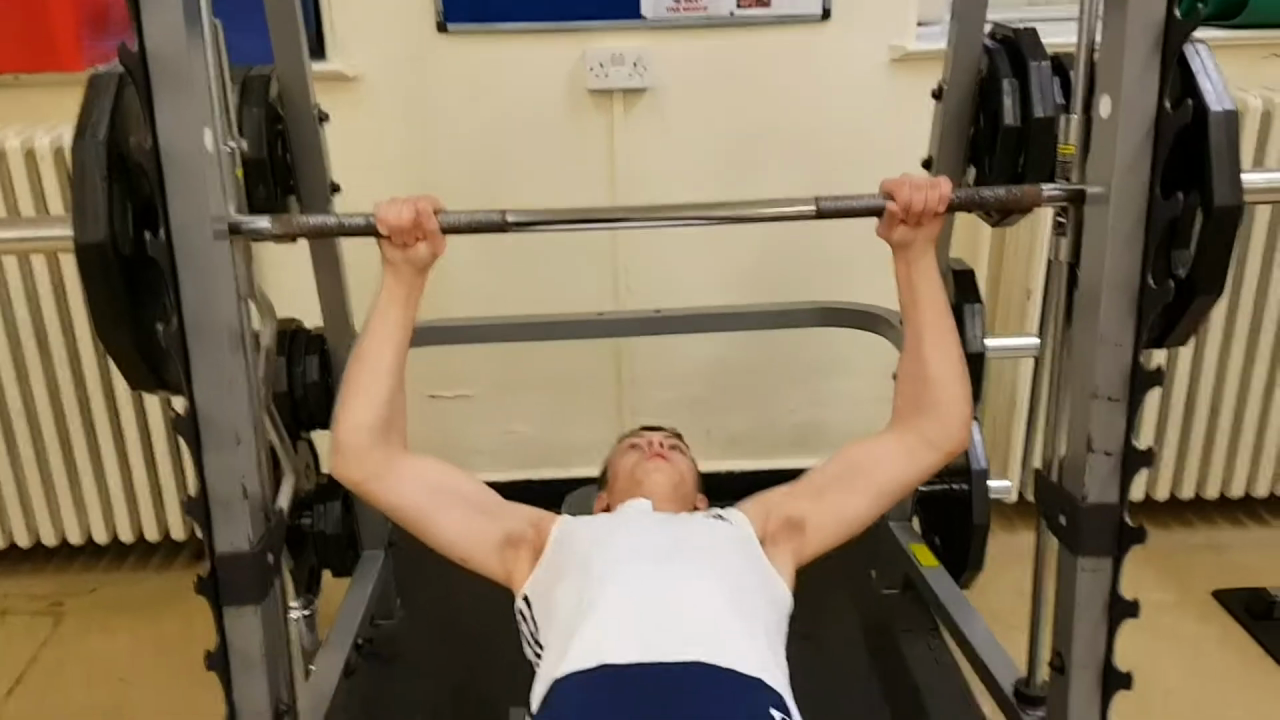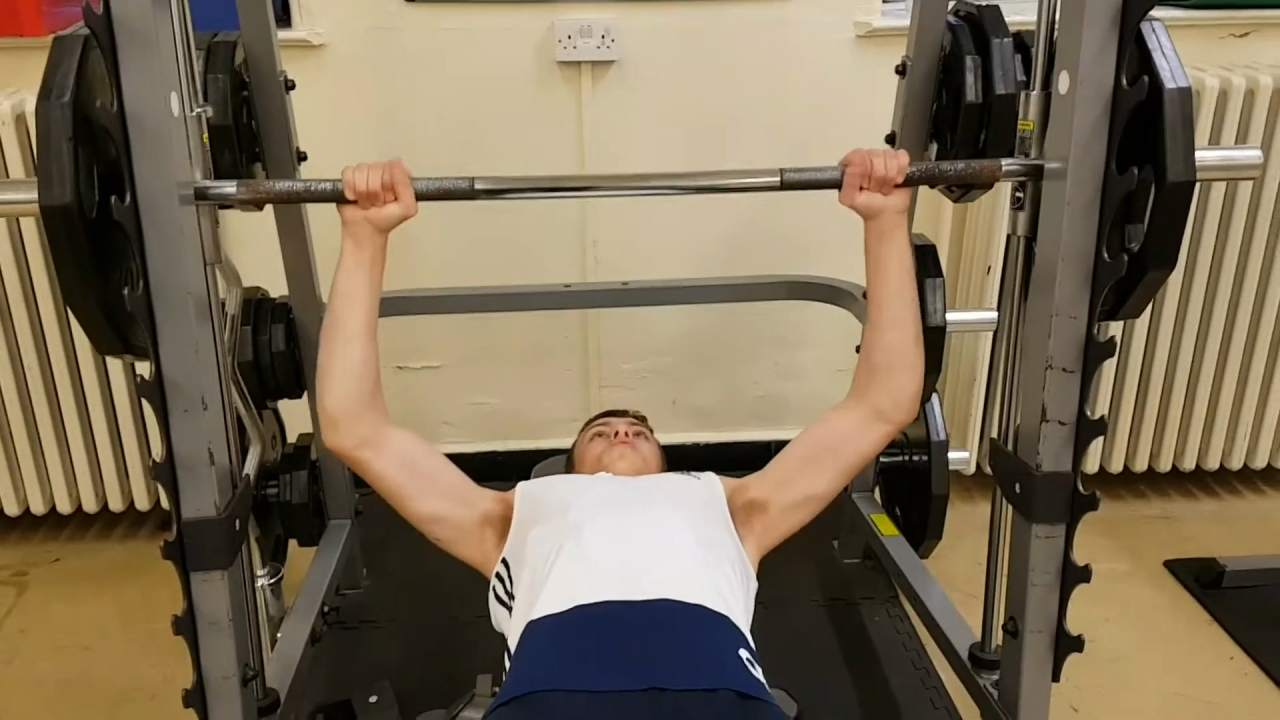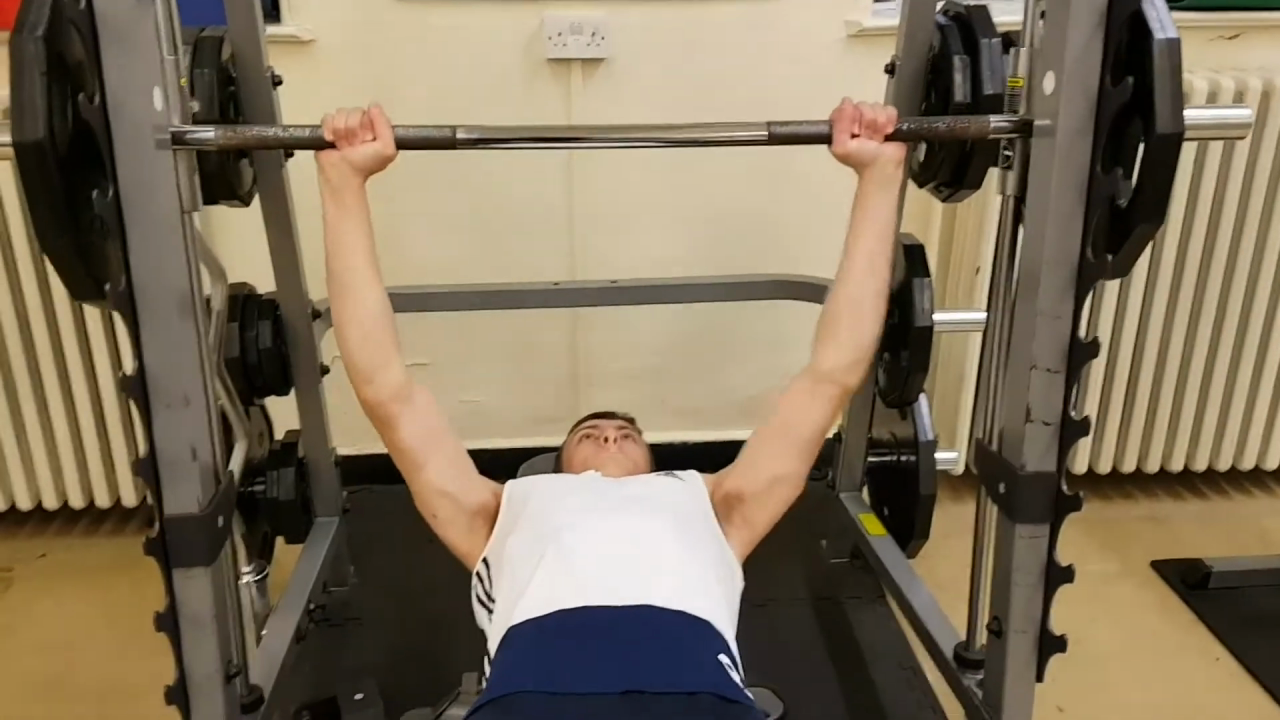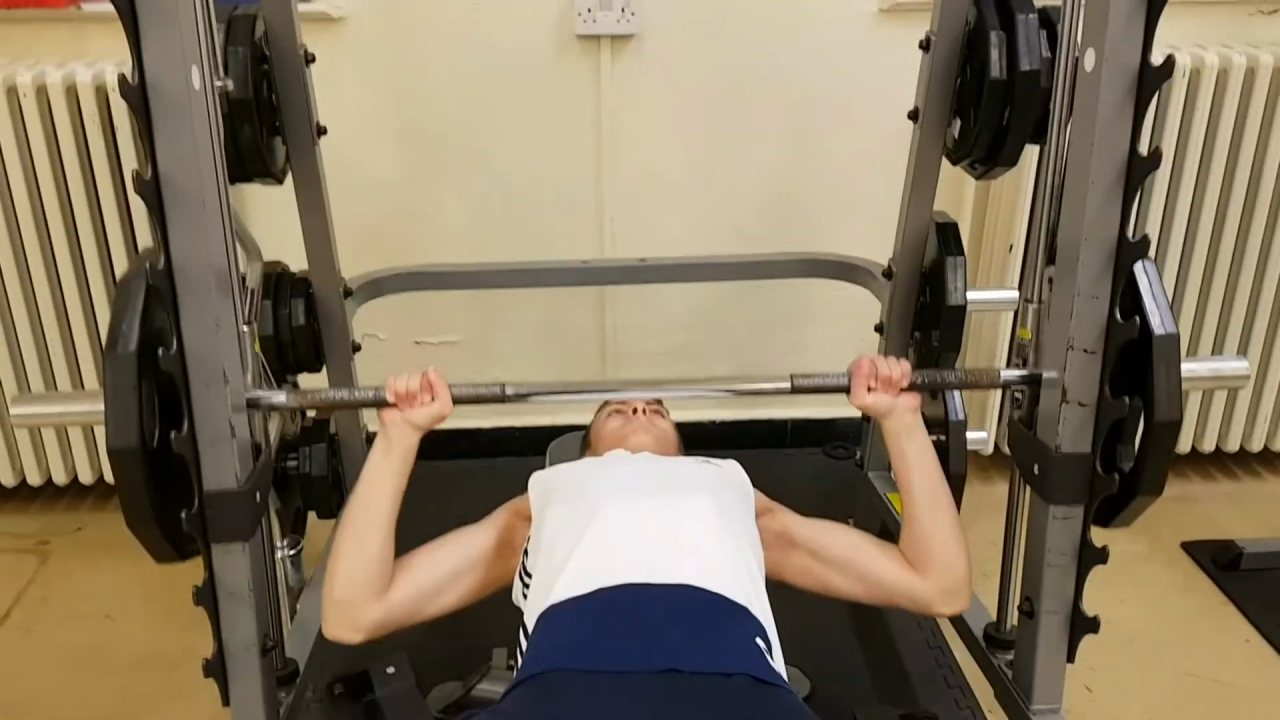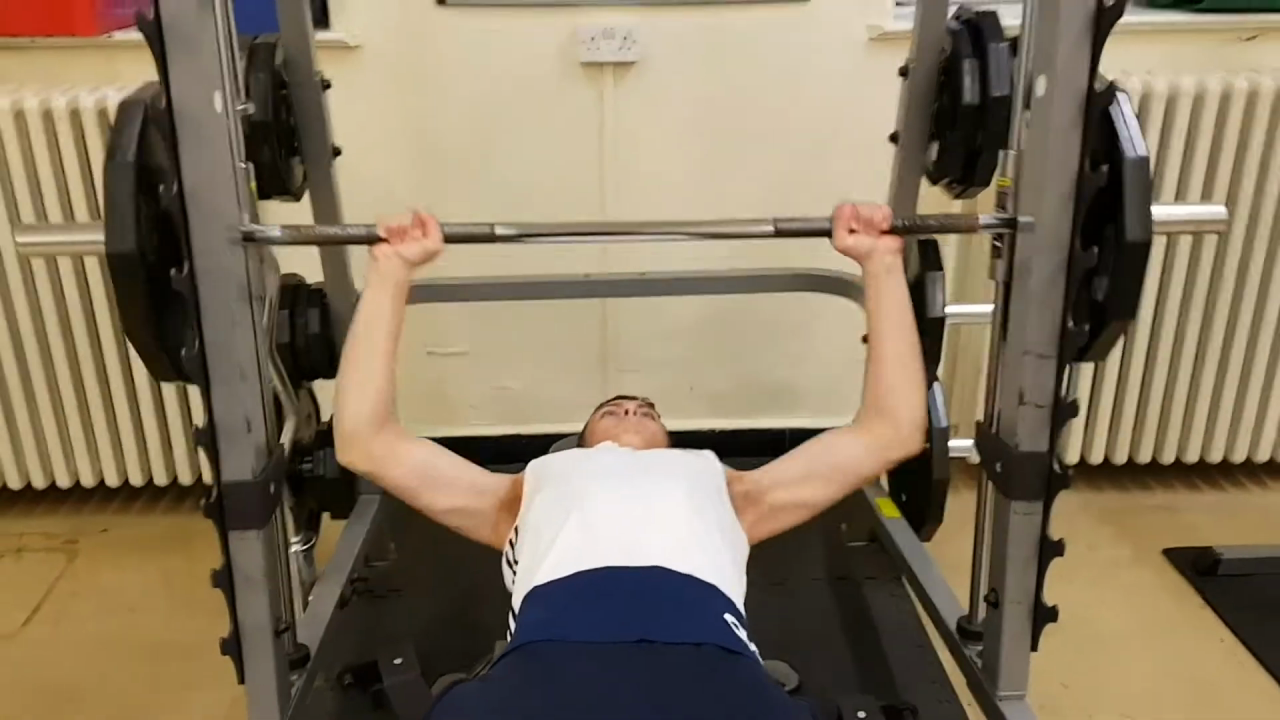
dt=1s
person 1, frame 1
left shoulder: (756, 531)
right shoulder: (550, 542)
left elbow: (934, 431)
right elbow: (366, 458)
left wrist: (915, 252)
right wrist: (404, 273)
person 1, frame 2
left shoulder: (721, 501)
right shoulder: (520, 512)
left elbow: (882, 406)
right elbow: (354, 428)
left wrist: (885, 219)
right wrist: (364, 235)
person 1, frame 3
left shoulder: (705, 501)
right shoulder: (509, 508)
left elbow: (832, 371)
right elbow: (382, 383)
left wrist: (879, 175)
right wrist: (343, 180)
person 1, frame 4
left shoulder: (736, 492)
right shoulder: (541, 500)
left elbow: (939, 586)
right elbow: (353, 613)
left wrist: (899, 419)
right wrist: (399, 435)
person 1, frame 5
left shoulder: (719, 486)
right shoulder: (533, 488)
left elbow: (893, 430)
right elbow: (366, 440)
left wrist: (881, 261)
right wrist: (391, 270)
left hip: (706, 663)
right hip: (553, 662)
